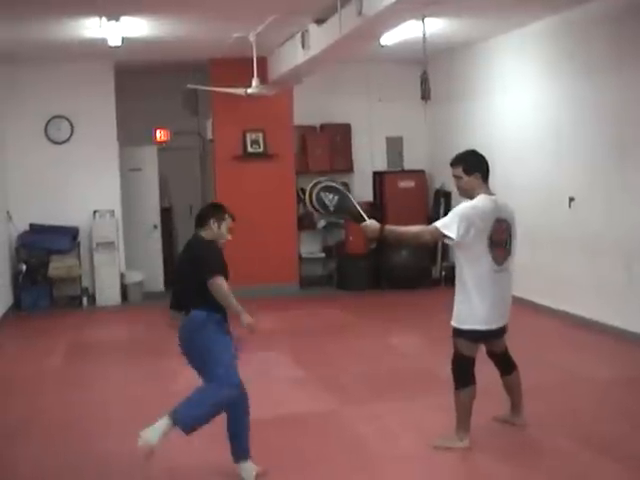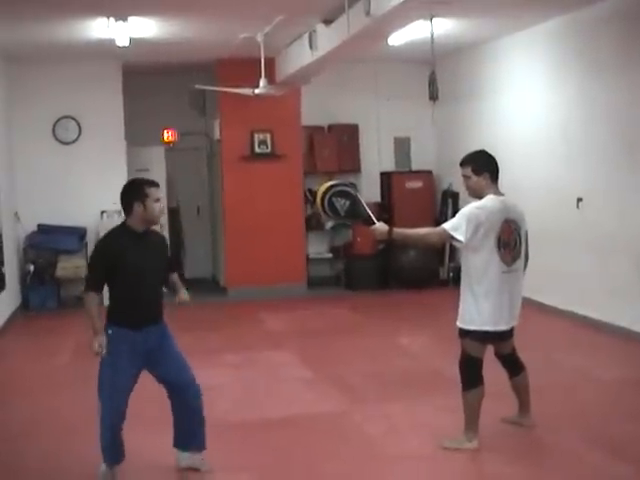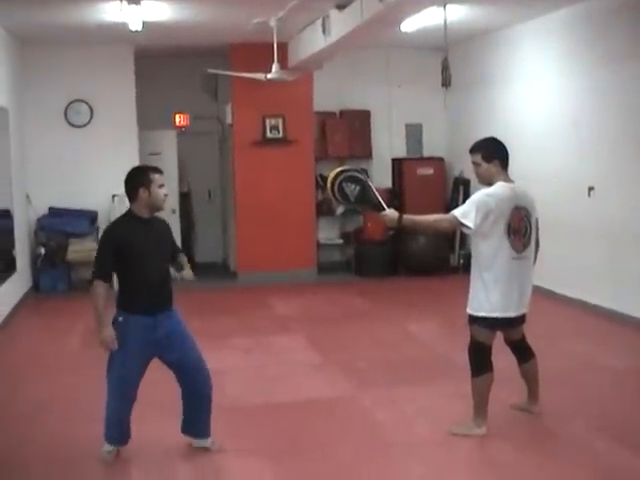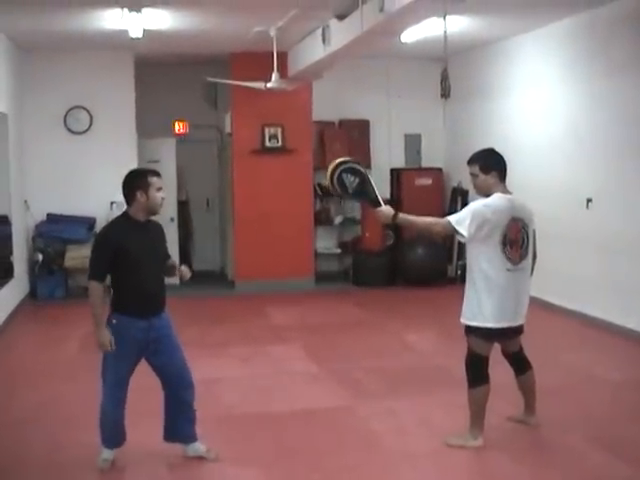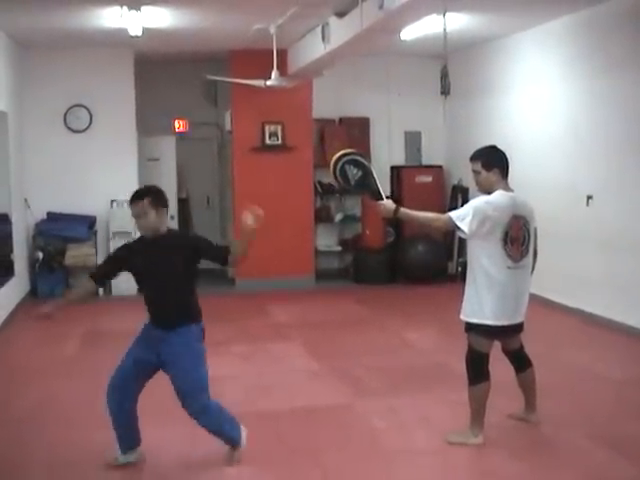
dt=1s
person 1, frame 1
left shoulder: (470, 211)
right shoulder: (505, 209)
left elbow: (427, 234)
left wrist: (381, 230)
left hip: (475, 306)
right hip: (497, 303)
left knee: (463, 366)
right knee: (501, 356)
left ankle: (461, 436)
right ankle: (517, 413)
person 1, frame 2
left shoulder: (478, 211)
right shoulder: (515, 210)
left elbow: (435, 236)
right elbow: (523, 257)
left wrist: (390, 233)
left hip: (481, 306)
right hip: (506, 303)
left knee: (470, 367)
right knee: (508, 357)
left ankle: (470, 437)
right ankle: (525, 414)
person 1, frame 3
left shoulder: (488, 198)
right shoulder: (526, 197)
left elbow: (445, 223)
right elbow: (534, 243)
left wrist: (400, 220)
left hip: (491, 293)
right hip: (516, 290)
left knee: (479, 353)
right knee: (518, 343)
left ankle: (478, 423)
right ankle: (533, 401)
person 1, frame 4
left shoulder: (485, 209)
right shoulder: (523, 209)
left elbow: (440, 227)
right elbow: (531, 255)
left wrist: (395, 217)
left hip: (488, 304)
right hip: (513, 302)
left knee: (476, 365)
right knee: (516, 355)
left ankle: (475, 434)
right ankle: (530, 413)
person 1, frame 5
left shoulder: (486, 206)
right shoulder: (525, 207)
left elbow: (441, 223)
right elbow: (531, 253)
left wrist: (397, 211)
left hip: (488, 302)
right hip: (513, 299)
left knee: (477, 362)
right knee: (516, 353)
left ankle: (475, 432)
right ankle: (531, 410)
person 2, frame 1
left shoulder: (189, 253)
right shoulder: (205, 246)
left elbow: (175, 309)
right elbow: (215, 281)
right wrist: (241, 315)
left hip: (195, 329)
right hip: (206, 327)
left knee: (236, 398)
right knee: (226, 389)
right ankle: (163, 427)
person 2, frame 2
left shoulder: (158, 241)
right shoulder: (109, 244)
right elbow: (92, 290)
left wrist: (180, 290)
right wrist: (97, 333)
left hip: (157, 332)
right hip: (122, 336)
left knee: (188, 391)
right knee: (113, 407)
left ankle: (189, 453)
person 2, frame 3
left shoulder: (162, 226)
right shoulder: (116, 233)
right elbow: (100, 281)
left wrist: (184, 269)
right wrist: (104, 325)
left hip: (167, 318)
right hip: (133, 323)
left knee: (198, 377)
right knee: (121, 390)
left ankle: (199, 435)
right ankle: (114, 441)
person 2, frame 4
left shoulder: (156, 230)
right shoulder: (111, 234)
right elbow: (96, 282)
left wrist: (176, 269)
right wrist: (101, 327)
left hip: (159, 321)
right hip: (125, 324)
left knee: (181, 382)
right knee: (114, 390)
left ankle: (188, 441)
right ankle: (110, 447)
person 2, frame 5
left shoulder: (187, 242)
right shoulder: (131, 250)
left elbow: (230, 258)
right elbow: (96, 279)
left wrist: (246, 233)
right wrist: (60, 303)
left hip: (184, 332)
right hip: (154, 331)
left knee: (195, 399)
right knee: (119, 391)
left ankle: (234, 434)
right ankle: (130, 449)
